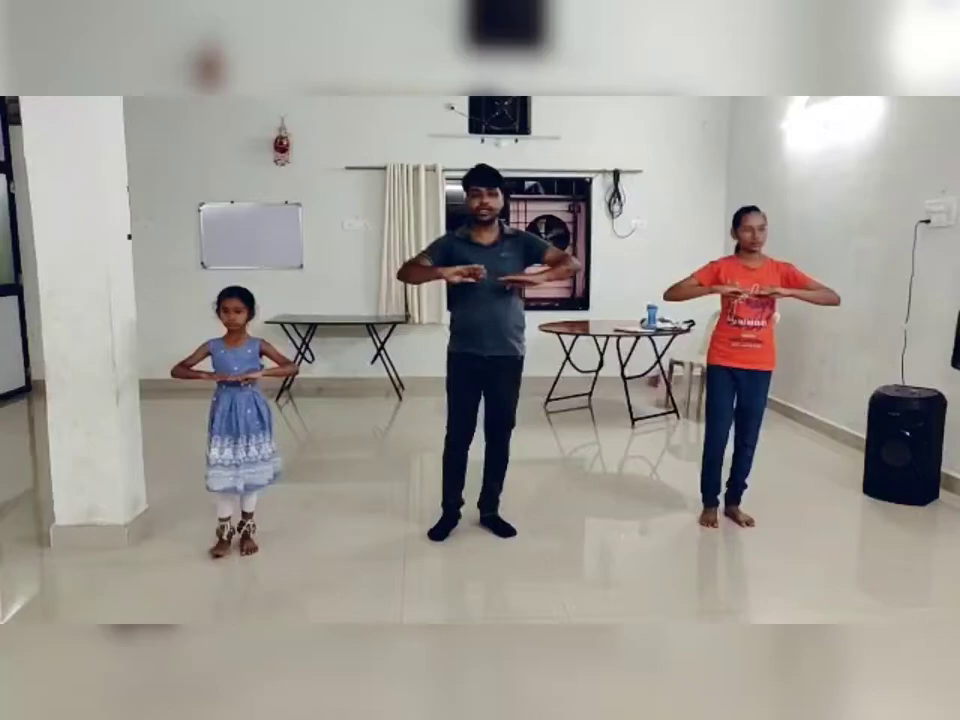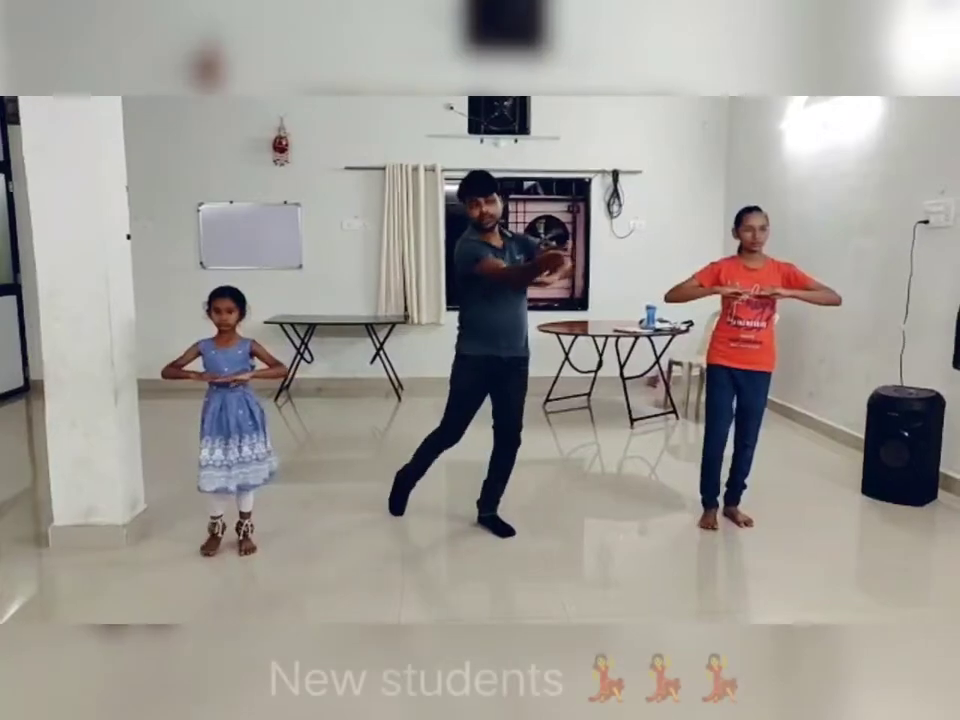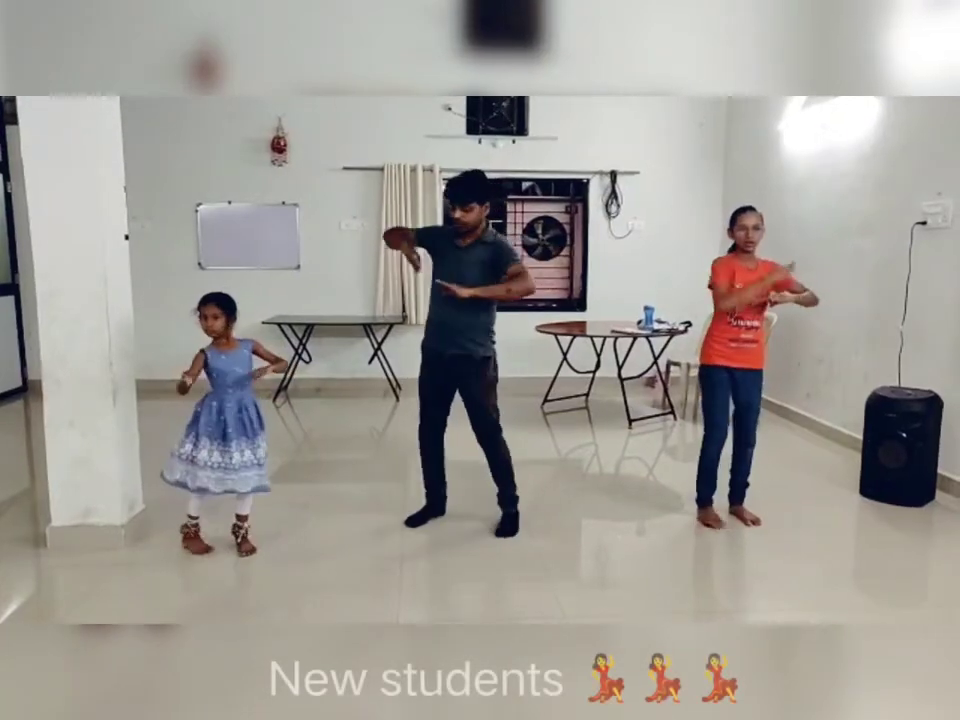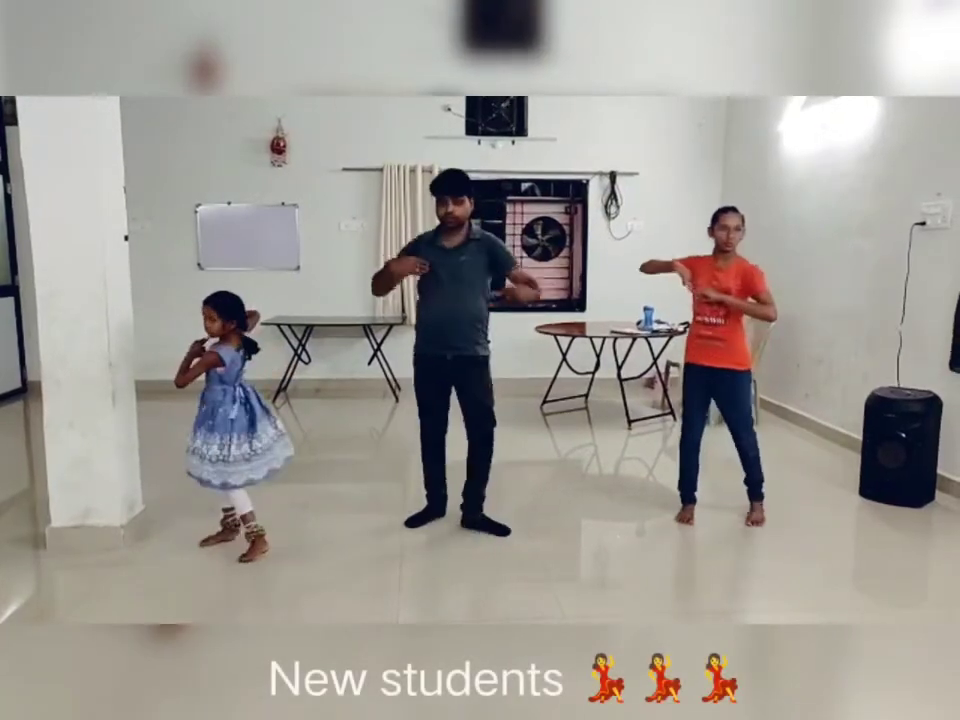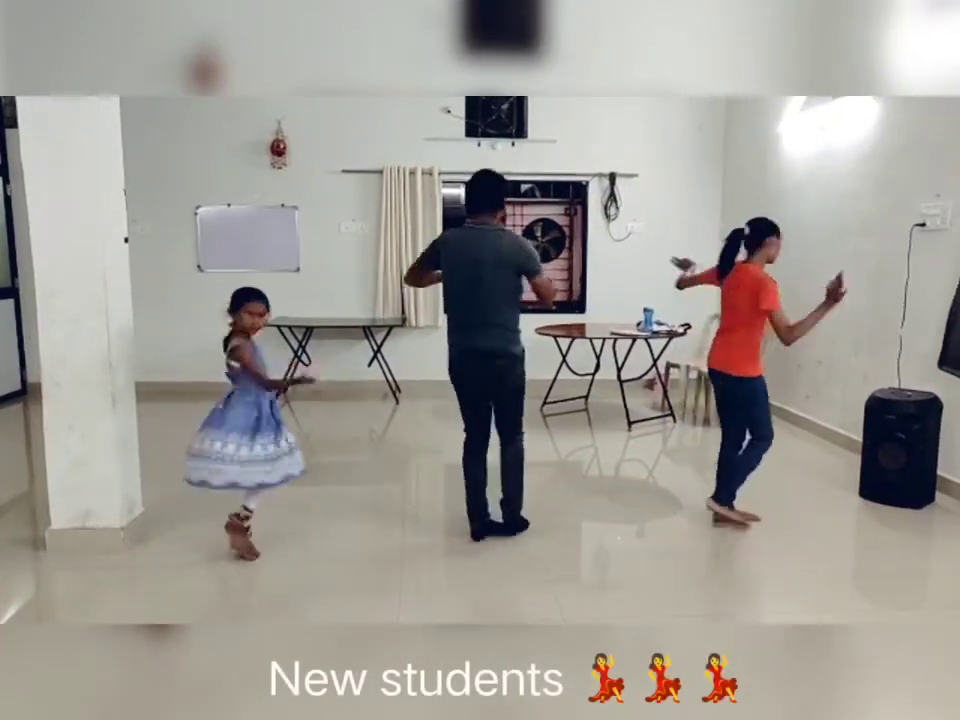
dt=0.4s
person 1, frame 1
left shoulder: (520, 242)
right shoulder: (449, 244)
left elbow: (569, 262)
right elbow: (406, 273)
left wrist: (538, 277)
right wrist: (447, 274)
left hip: (507, 356)
right hip: (463, 355)
left knee: (499, 434)
right knee: (458, 434)
left ankle: (489, 509)
right ankle: (450, 511)
person 1, frame 2
left shoulder: (518, 241)
right shoulder: (468, 247)
left elbow: (559, 261)
right elbow: (506, 275)
left wrist: (553, 274)
right wrist: (540, 264)
left hip: (515, 358)
right hip: (474, 357)
left knee: (508, 437)
right knee: (450, 429)
left ankle: (488, 509)
right ankle: (407, 478)
person 1, frame 3
left shoulder: (498, 248)
right shoulder: (439, 237)
left elbow: (526, 285)
right elbow: (393, 234)
left wrist: (472, 290)
right wrist: (406, 245)
left hip: (475, 358)
right hip: (435, 353)
left knee: (488, 431)
right knee: (429, 430)
left ankle: (509, 506)
right ankle: (435, 501)
person 1, frame 4
left shoulder: (490, 245)
right shoulder: (413, 245)
left elbow: (527, 283)
right elbow: (379, 287)
left wrist: (531, 291)
right wrist: (398, 269)
left hip: (472, 356)
right hip: (428, 357)
left knee: (482, 432)
right knee: (432, 432)
left ankle: (473, 509)
right ankle: (436, 502)
person 1, frame 5
left shoulder: (448, 242)
right shoulder: (519, 246)
left elbow: (413, 278)
right elbow: (547, 296)
left hip: (463, 355)
right hip: (507, 354)
left knee: (476, 434)
right knee: (511, 433)
left ankle: (479, 518)
right ankle: (511, 514)
person 2, frame 1
left shoulder: (781, 270)
right shoulder: (721, 267)
left elbow: (833, 298)
right elbow: (671, 294)
left wrist: (787, 291)
right wrist: (715, 288)
left hip: (759, 367)
right hip: (722, 364)
left knee: (747, 439)
right knee: (716, 436)
left ankle: (734, 502)
right ankle: (710, 503)
person 2, frame 2
left shoulder: (782, 271)
right shoulder: (721, 268)
left elbow: (834, 298)
right elbow: (672, 296)
left wrist: (788, 293)
right wrist: (715, 290)
left hip: (759, 367)
right hip: (722, 364)
left knee: (747, 439)
right knee: (716, 436)
left ankle: (732, 502)
right ankle: (710, 504)
person 2, frame 3
left shoulder: (773, 270)
right shoulder: (722, 266)
left elbow: (810, 298)
right elbow: (726, 305)
left wrist: (788, 296)
right wrist: (769, 280)
left hip: (752, 365)
right hip: (716, 363)
left knee: (746, 436)
right knee: (716, 434)
left ankle: (738, 501)
right ankle: (705, 504)
person 2, frame 4
left shoulder: (748, 272)
right shoulder: (695, 264)
left elbow: (770, 314)
right elbow: (646, 268)
left wrist: (722, 296)
right wrist: (673, 266)
left hip: (734, 367)
right hip: (697, 364)
left knee: (743, 434)
right knee: (691, 434)
left ankle: (756, 498)
right ankle: (687, 500)
person 2, frame 5
left shoulder: (730, 271)
right shoulder: (764, 283)
left elbow: (684, 283)
right elbow: (787, 336)
left wrist: (687, 269)
right wrist: (826, 305)
left hip: (720, 366)
right hip: (744, 371)
left knee: (733, 436)
right knee: (761, 438)
left ankle: (725, 502)
right ankle: (722, 498)
person 3, frame 1
left shoulder: (258, 345)
right shoulder: (212, 347)
left elbow: (292, 367)
right elbow: (176, 370)
left wrist: (260, 373)
right wrist: (206, 375)
left hip: (251, 412)
right hip: (224, 413)
left knee: (251, 472)
right knee: (223, 472)
left ankle: (247, 531)
right ankle: (224, 533)
person 3, frame 2
left shoulder: (249, 347)
right shoulder: (203, 347)
left elbow: (281, 369)
right elbow: (166, 372)
left wrist: (249, 374)
right wrist: (193, 374)
left hip: (244, 413)
right hip: (216, 414)
left knee: (246, 472)
right knee: (216, 473)
left ankle: (245, 531)
right ankle: (215, 531)
person 3, frame 3
left shoulder: (248, 346)
right shoulder: (204, 355)
left elbow: (282, 362)
right elbow: (184, 388)
left wrist: (270, 368)
right wrist: (186, 381)
left hip: (243, 417)
right hip: (211, 418)
left knee: (243, 476)
right knee: (201, 476)
left ankle: (242, 532)
right ankle: (190, 530)
person 3, frame 4
left shoulder: (215, 354)
right shoulder: (236, 342)
left elbow: (181, 381)
right elbow: (254, 315)
left wrist: (190, 354)
left hip: (227, 416)
right hip: (235, 411)
left knee: (229, 479)
right knee: (226, 477)
left ankle: (257, 536)
right ankle: (230, 526)
person 3, frame 5
left shoulder: (238, 344)
right shoulder: (241, 348)
right elbow: (266, 381)
right wrist: (292, 381)
left hip: (260, 414)
right hip: (244, 416)
left knee: (253, 475)
right knee: (255, 478)
left ankle: (240, 522)
right ankle: (240, 522)
